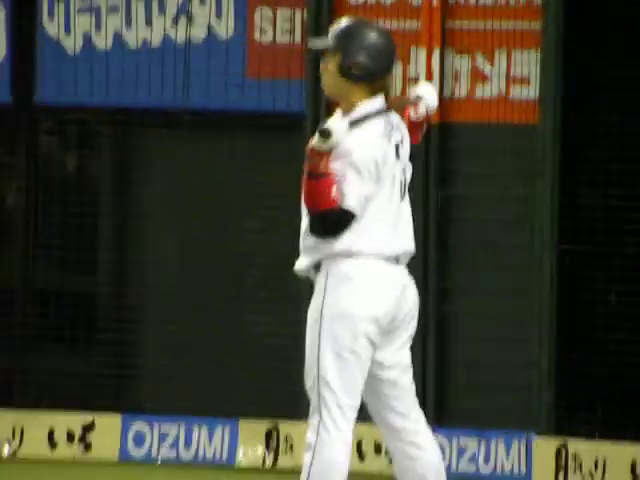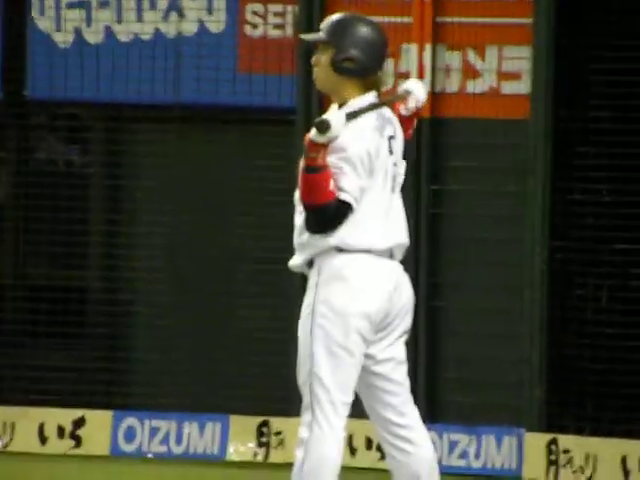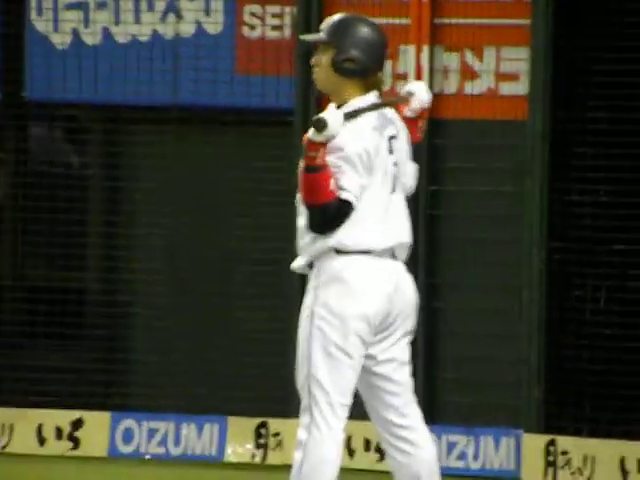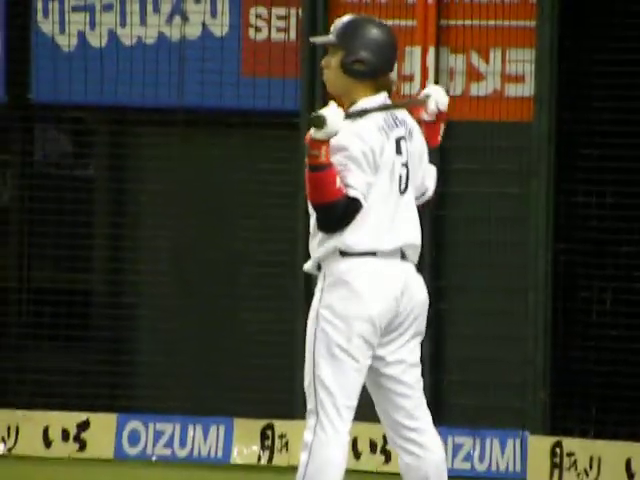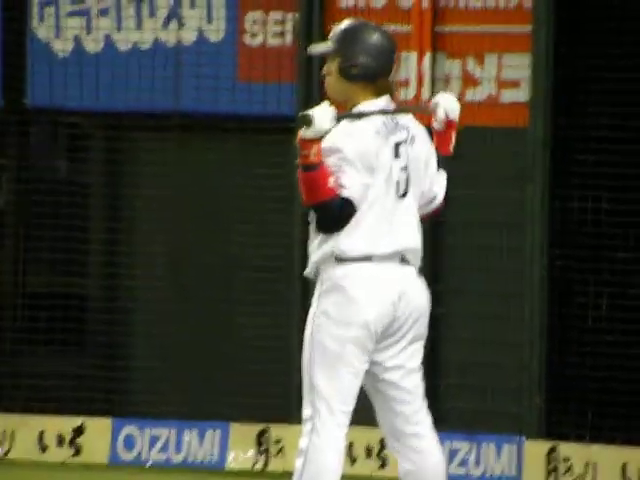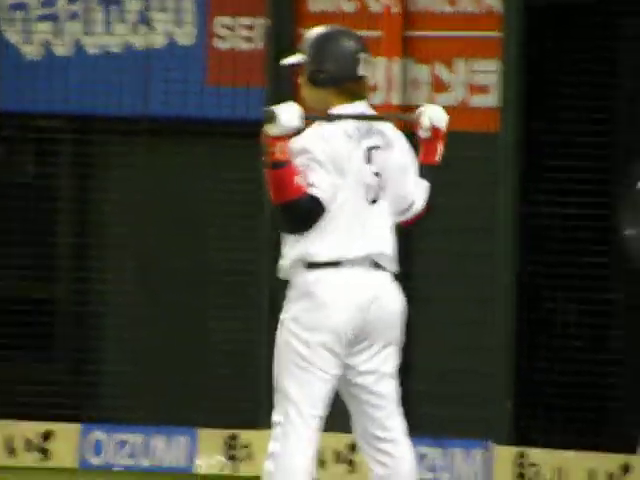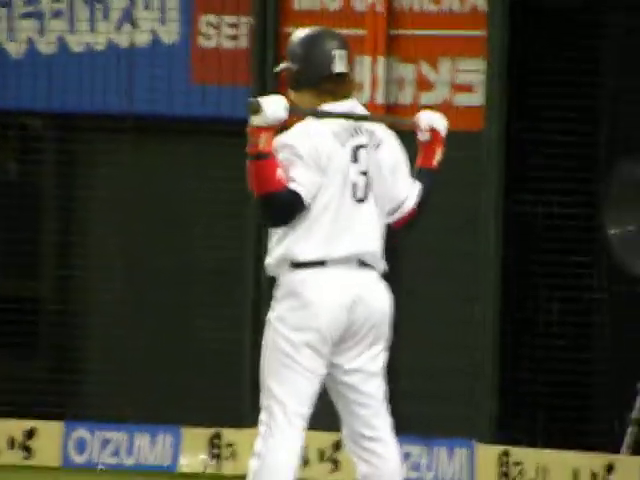
dt=0.1s
person 1, frame 1
left shoulder: (353, 138)
right shoulder: (391, 124)
left elbow: (328, 223)
left wrist: (319, 155)
left hip: (351, 284)
right hip: (393, 283)
left knee: (332, 414)
right knee: (402, 416)
person 1, frame 2
left shoulder: (348, 132)
right shoulder: (384, 119)
left elbow: (323, 218)
left wrist: (316, 149)
left hip: (344, 279)
right hip: (387, 278)
left knee: (325, 411)
right knee: (397, 411)
person 1, frame 3
left shoulder: (344, 131)
right shoulder: (391, 121)
left elbow: (325, 217)
left wrist: (315, 149)
left hip: (347, 280)
right hip: (393, 280)
left knee: (323, 413)
right knee: (399, 414)
person 1, frame 4
left shoulder: (351, 131)
right shoulder: (405, 123)
left elbow: (333, 217)
left wrist: (319, 147)
left hip: (353, 282)
right hip: (402, 281)
left knee: (329, 415)
right knee: (409, 416)
person 1, frame 5
left shoulder: (348, 135)
right shoulder: (412, 130)
left elbow: (328, 216)
right elbow: (431, 203)
left wrist: (309, 148)
right wrist: (446, 134)
left hip: (351, 286)
right hip: (404, 286)
left knee: (325, 418)
right knee: (409, 420)
person 1, frame 6
left shoulder: (320, 137)
right shoulder: (392, 137)
left elbow: (297, 216)
right elbow: (412, 210)
left wrist: (277, 145)
right wrist: (432, 144)
left hip: (323, 291)
right hip: (379, 291)
left knee: (296, 422)
right knee: (383, 424)
person 1, frame 7
left shoulder: (307, 136)
right shoulder: (383, 138)
left elbow: (278, 208)
right elbow: (405, 212)
left wrist: (261, 138)
right wrist: (431, 151)
left hip: (310, 289)
right hip: (367, 291)
left knee: (282, 420)
right knee: (370, 422)
